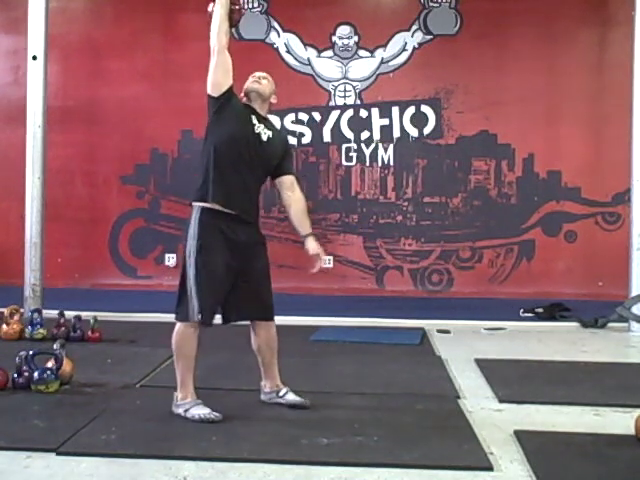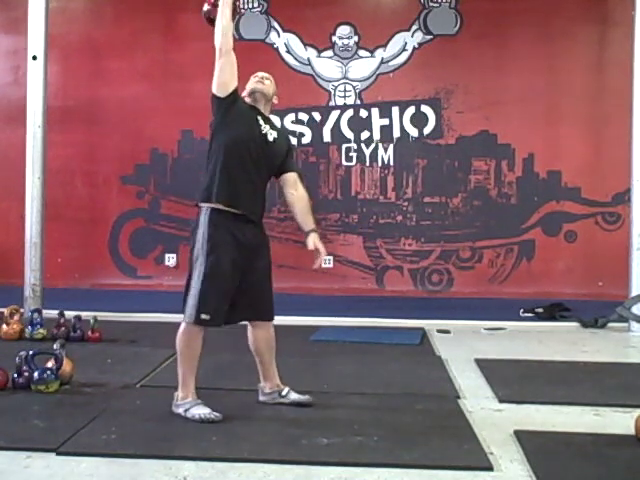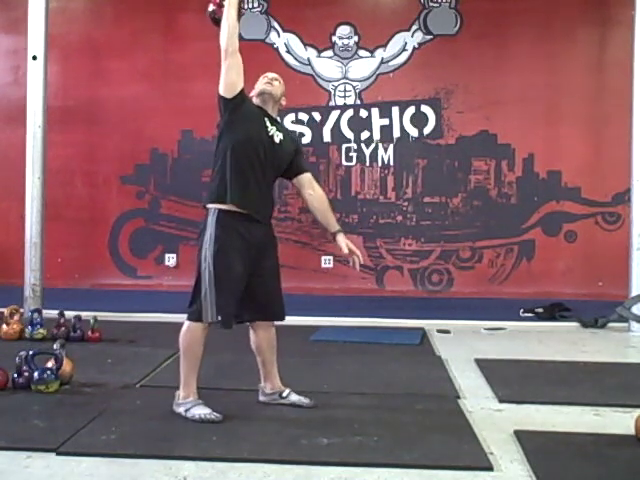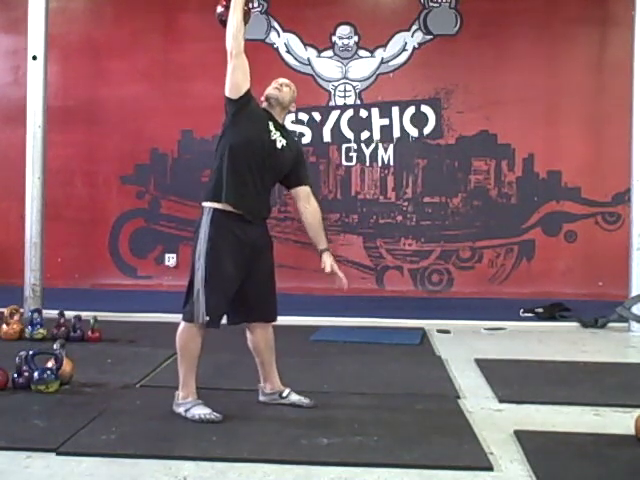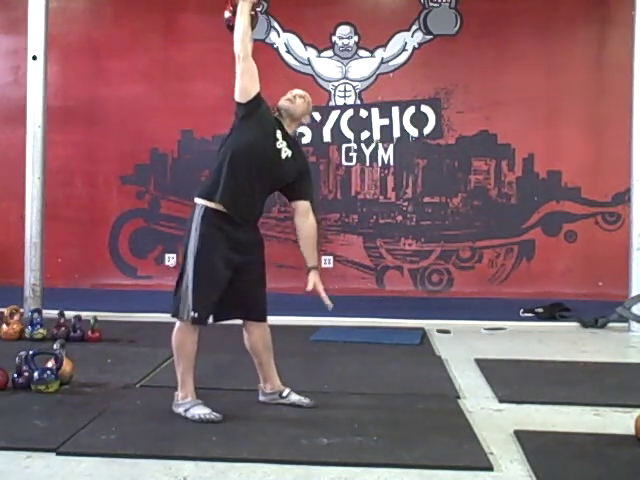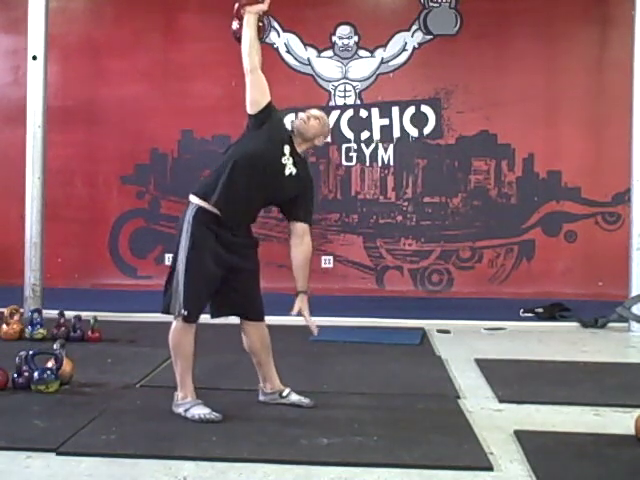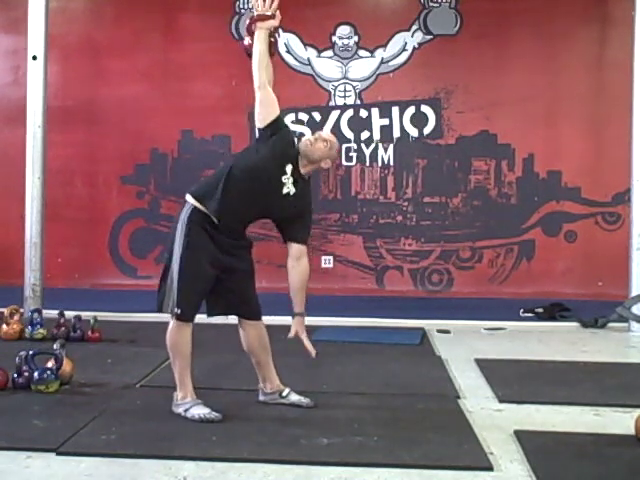
dt=0.3s
person 1, frame 1
left shoulder: (278, 141)
right shoulder: (225, 108)
left elbow: (290, 191)
right elbow: (219, 49)
left wrist: (308, 236)
left hip: (249, 230)
right hip: (211, 222)
left knee: (262, 313)
right knee: (193, 313)
left ankle: (272, 385)
right ankle: (184, 397)
person 1, frame 2
left shoulder: (280, 139)
right shoulder: (230, 109)
left elbow: (293, 187)
right elbow: (224, 50)
left wrist: (310, 232)
left hip: (254, 229)
right hip: (218, 222)
left knee: (261, 313)
right knee: (199, 312)
left ankle: (271, 386)
right ankle: (184, 396)
person 1, frame 3
left shoulder: (287, 141)
right shoulder: (237, 109)
left elbow: (310, 188)
right elbow: (229, 51)
left wrist: (337, 233)
left hip: (261, 229)
right hip: (225, 223)
left knee: (264, 313)
right knee: (203, 312)
left ankle: (271, 387)
right ankle: (186, 396)
person 1, frame 4
left shoulder: (290, 147)
right shoulder: (243, 110)
left elbow: (305, 200)
right elbow: (235, 53)
left wrist: (324, 250)
left hip: (256, 231)
right hip: (221, 224)
left knee: (259, 314)
right knee: (198, 313)
left ankle: (271, 387)
right ankle: (185, 396)
person 1, frame 5
left shoulder: (297, 162)
right shoulder: (255, 113)
left elbow: (304, 216)
right elbow: (243, 58)
left wrist: (313, 268)
left hip: (247, 233)
right hip: (212, 222)
left knee: (255, 313)
right knee: (192, 312)
left ankle: (271, 387)
right ankle: (184, 396)
person 1, frame 6
left shoulder: (301, 179)
right shoulder: (268, 125)
left elbow: (301, 238)
right elbow: (252, 70)
left wrist: (302, 292)
left hip: (238, 237)
right hip: (203, 223)
left knee: (252, 314)
right knee: (185, 312)
left ankle: (271, 387)
right ankle: (184, 396)
person 1, frame 7
left shoulder: (300, 199)
right shoulder: (279, 144)
left elbow: (297, 258)
right elbow: (262, 87)
left wrist: (299, 315)
left hip: (232, 240)
right hip: (197, 225)
left knee: (250, 313)
right knee: (182, 312)
left ankle: (271, 387)
right ankle: (183, 397)
